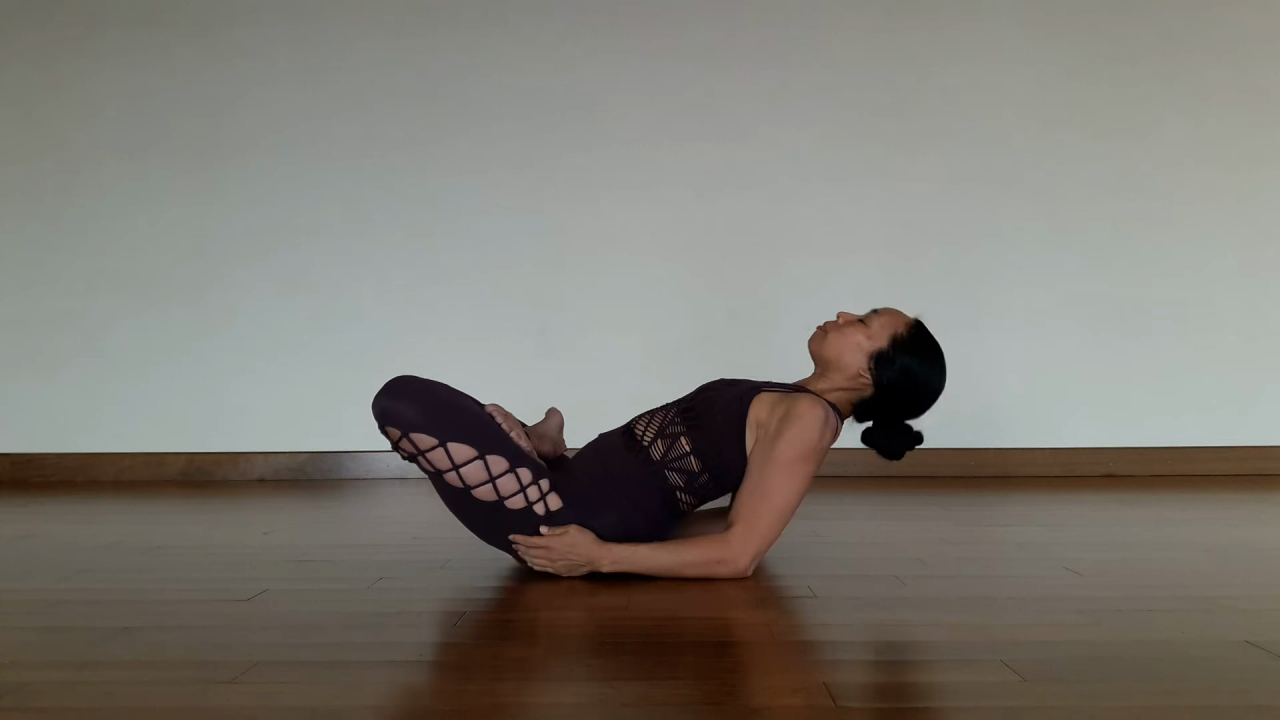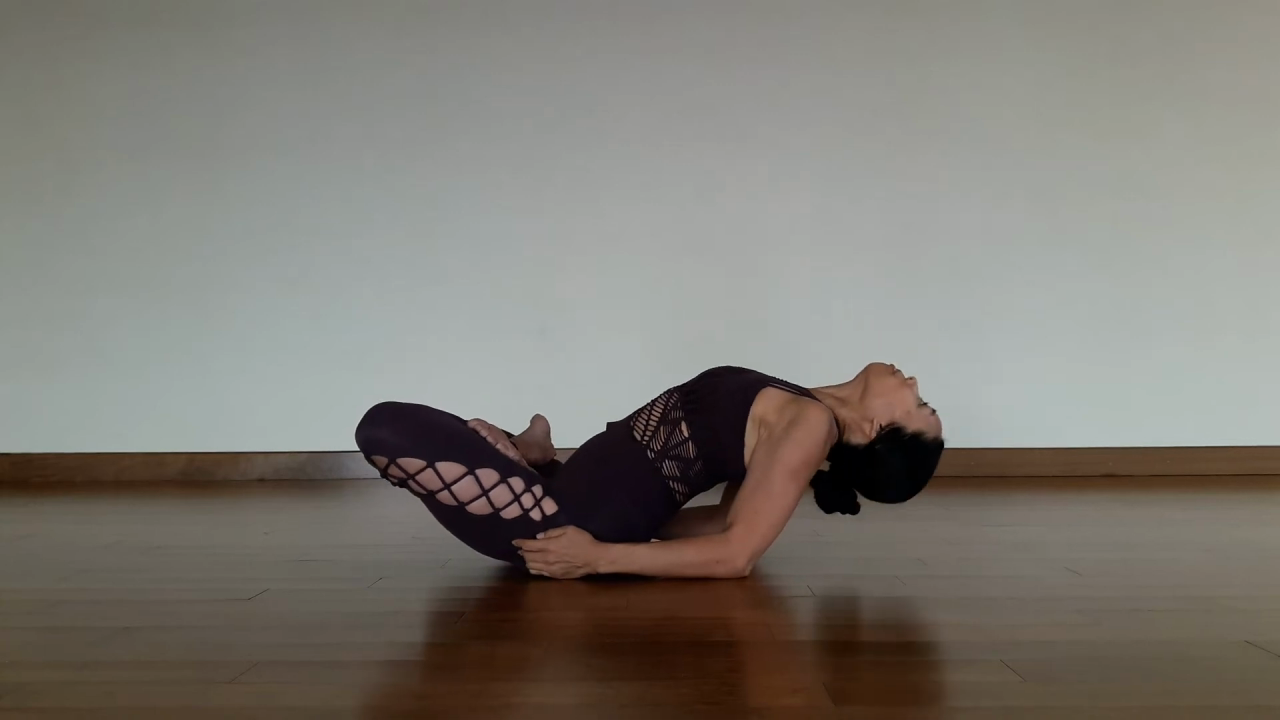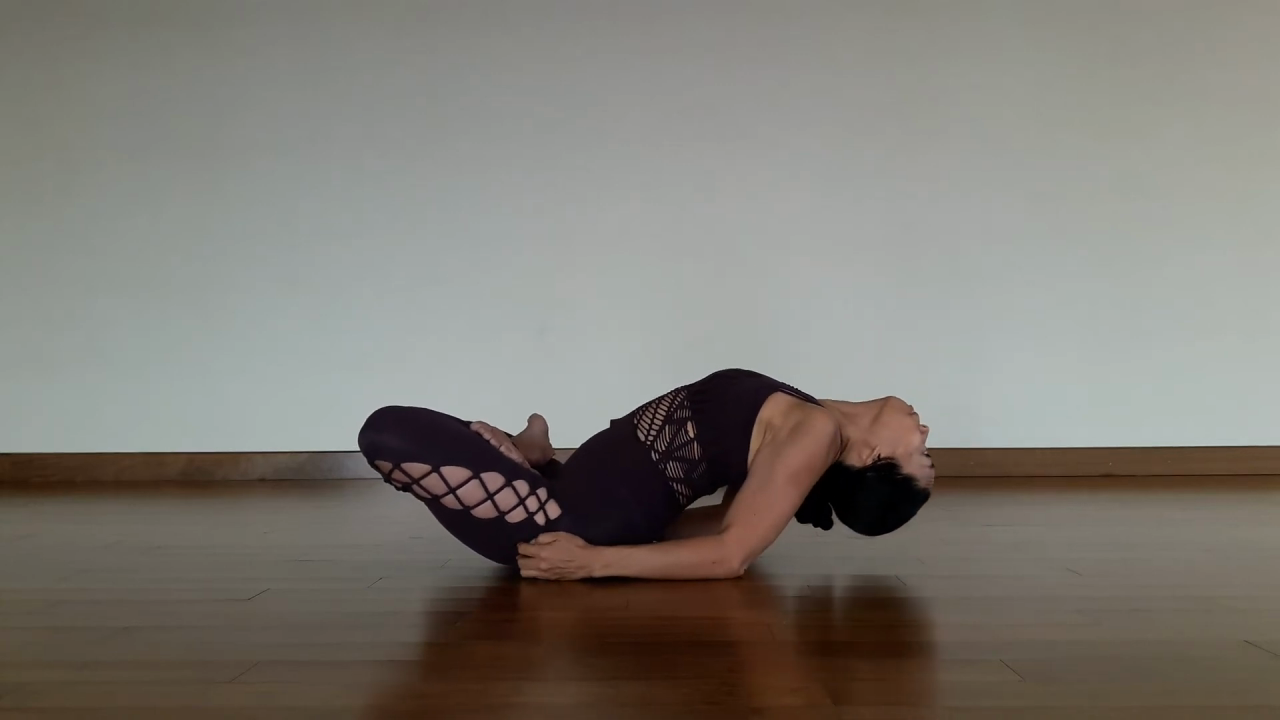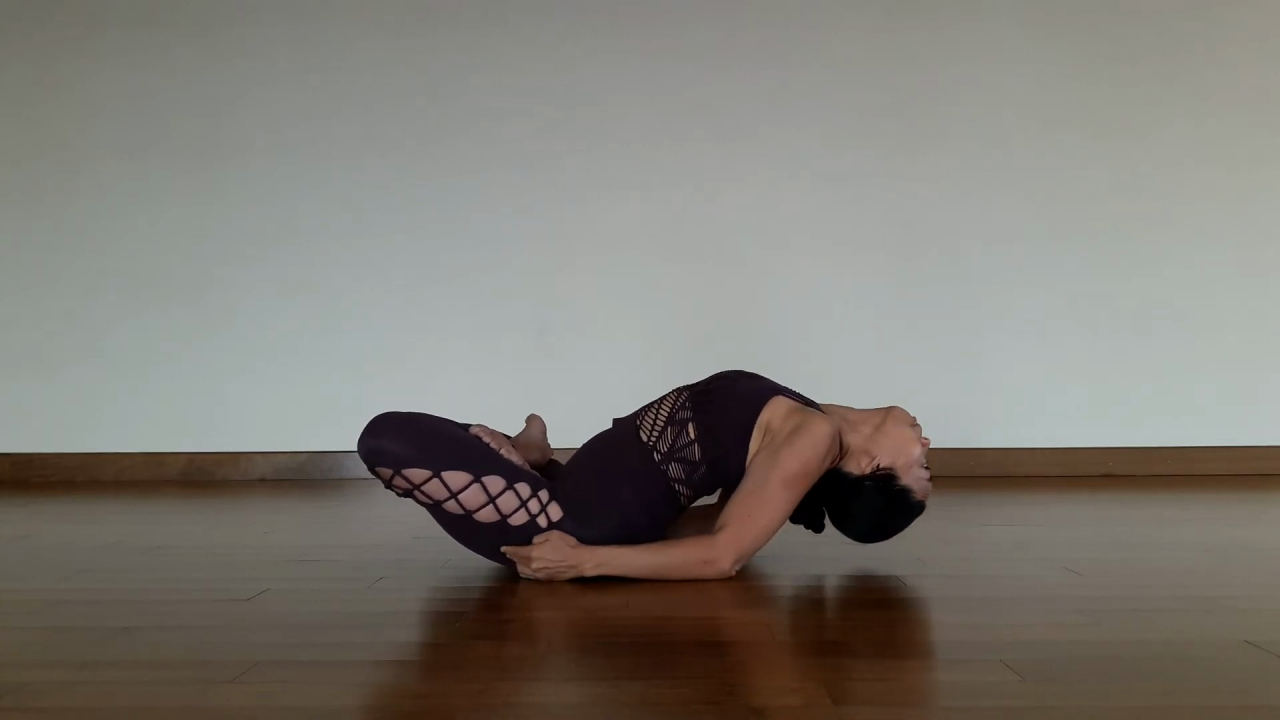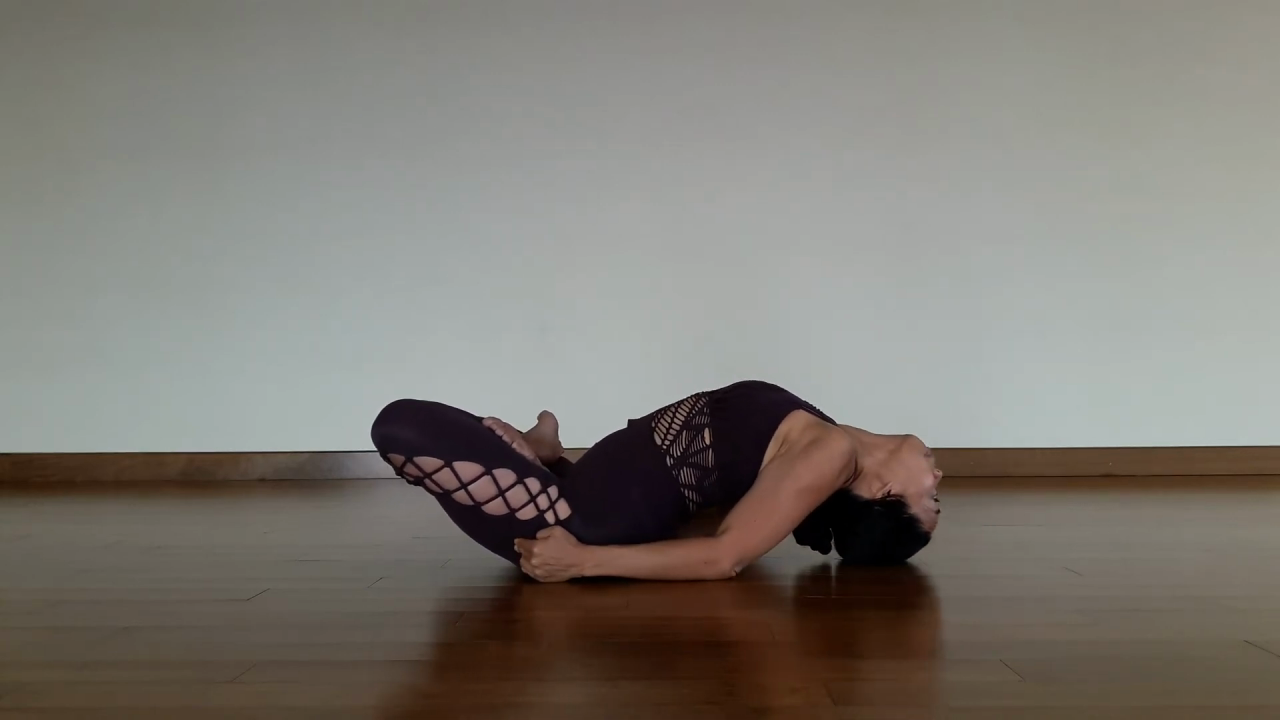
dt=1s
person 1, frame 1
left shoulder: (808, 418)
right shoulder: (794, 406)
left elbow: (737, 554)
right elbow: (743, 515)
left wrist: (601, 556)
left hip: (579, 524)
right hip: (592, 500)
left knee: (402, 401)
person 1, frame 2
left shoulder: (812, 422)
right shoulder: (796, 412)
left elbow: (735, 553)
right elbow: (734, 517)
left wrist: (599, 556)
left hip: (574, 523)
right hip: (586, 501)
left knee: (385, 428)
person 1, frame 3
left shoulder: (818, 430)
right shoulder: (800, 426)
left elbow: (729, 553)
right elbow: (731, 519)
left wrist: (592, 562)
left hip: (574, 524)
right hip: (586, 502)
left knee: (387, 433)
person 1, frame 4
left shoulder: (818, 435)
right shoulder: (808, 427)
left elbow: (723, 555)
left wrist: (584, 560)
left hip: (585, 524)
right hip: (598, 505)
left knee: (386, 439)
person 1, frame 5
left shoulder: (835, 452)
right shoulder: (823, 446)
left elbow: (723, 557)
left wrist: (584, 561)
left hip: (590, 524)
right hip: (602, 494)
left knee: (401, 425)
left ankle: (542, 459)
